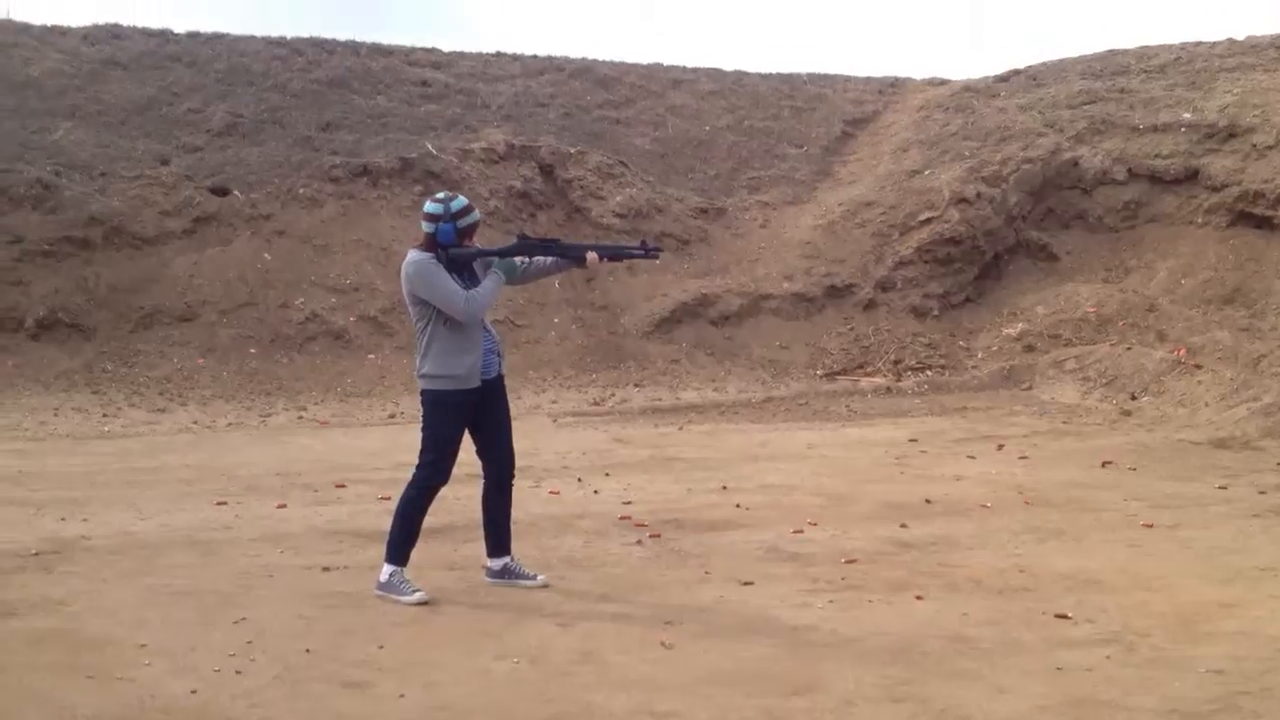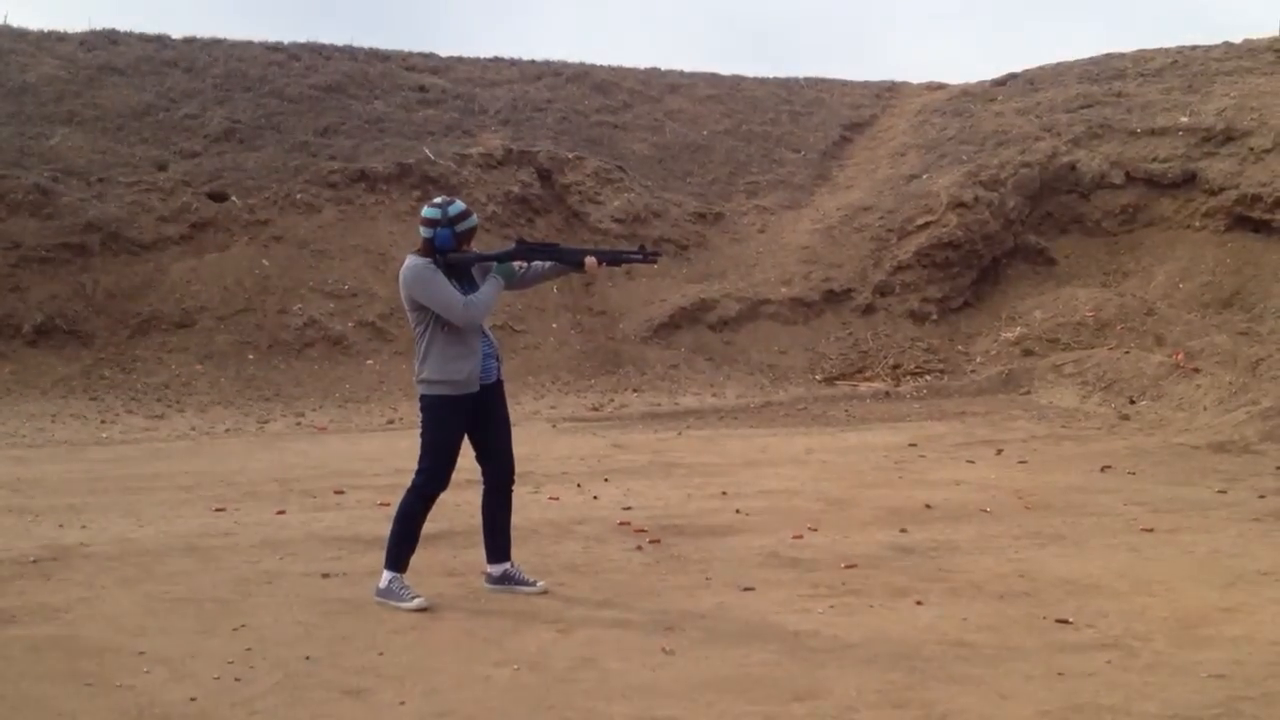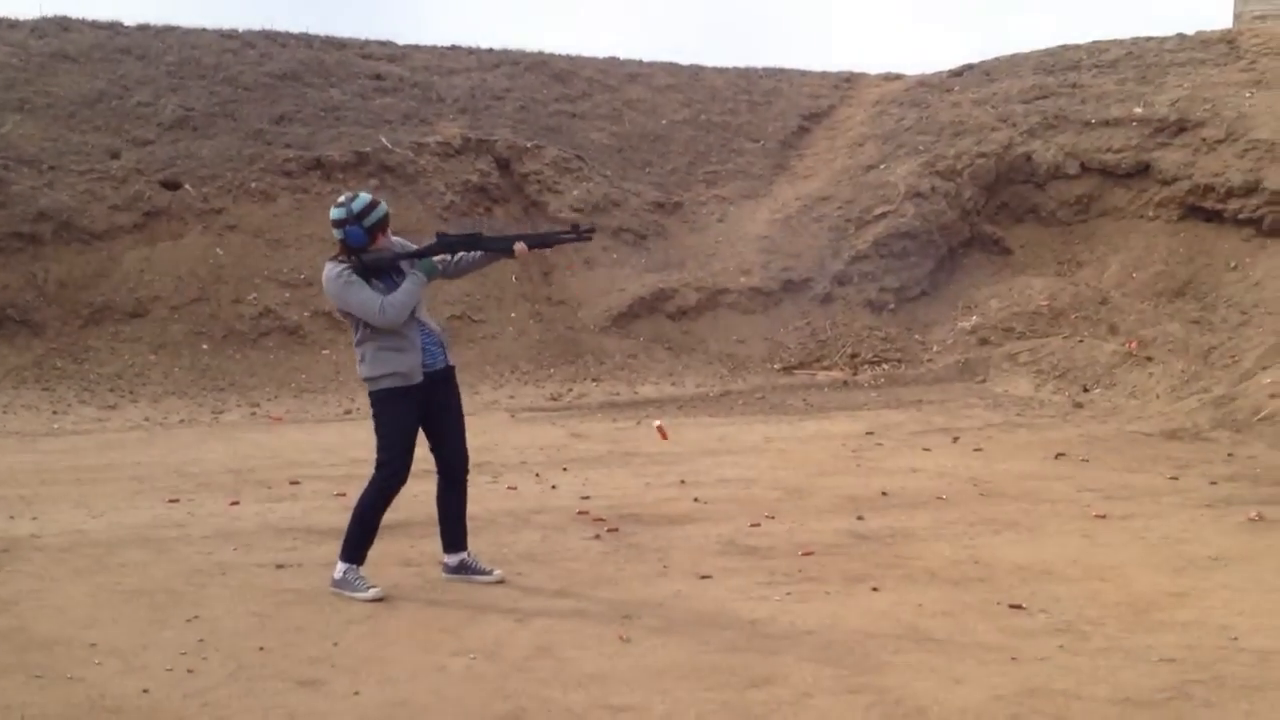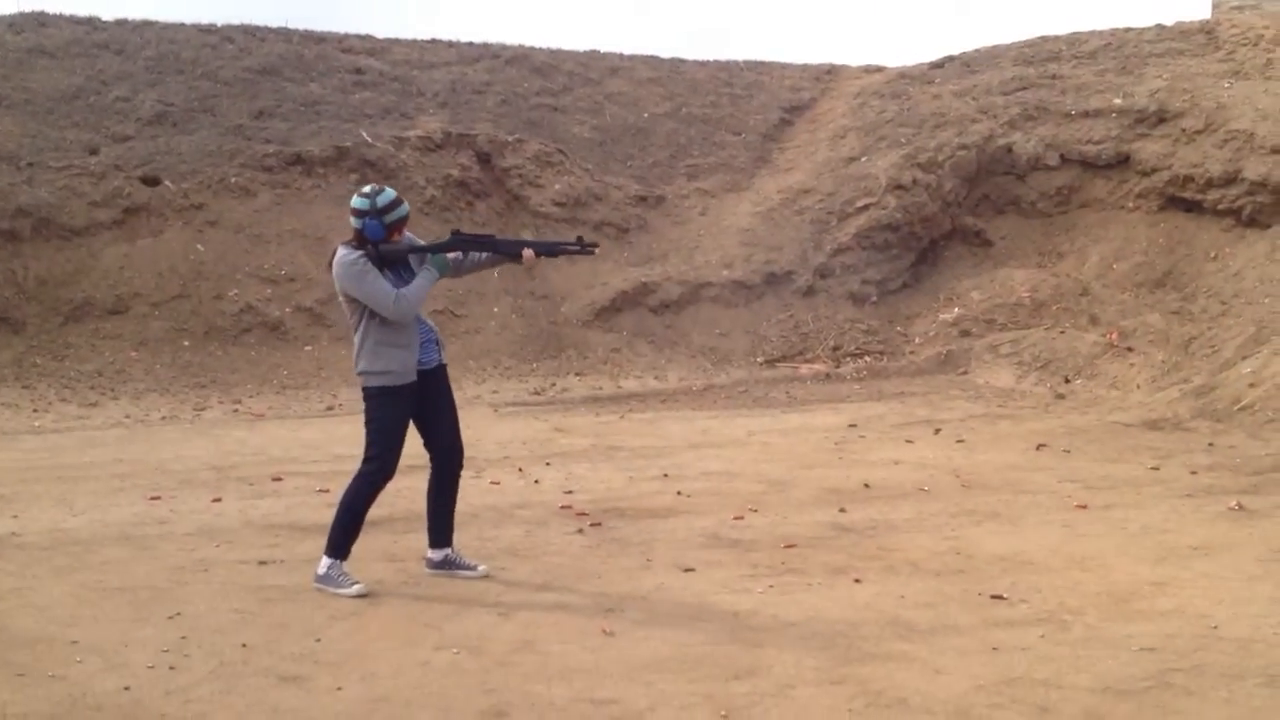
dt=0.7s
person 1, frame 1
left shoulder: (467, 257)
right shoulder: (420, 267)
left elbow: (521, 269)
right elbow: (468, 308)
left wrist: (575, 259)
right wrist: (497, 274)
left hip: (487, 380)
right hip: (447, 388)
left knee: (501, 469)
right knee: (431, 476)
left ankle: (500, 562)
right ankle: (391, 572)
person 1, frame 2
left shoulder: (466, 263)
right shoulder: (418, 271)
left elbow: (520, 275)
right elbow: (467, 313)
left wrist: (572, 264)
right wrist: (496, 278)
left hip: (486, 384)
right hip: (445, 392)
left knee: (501, 474)
right knee: (430, 482)
left ankle: (500, 568)
right ankle: (390, 578)
person 1, frame 3
left shoulder: (396, 250)
right shoulder: (338, 276)
left elbow: (448, 266)
right elbow: (386, 315)
left wrist: (501, 251)
right wrist: (418, 276)
left hip: (436, 370)
right hip: (394, 381)
left knee: (455, 464)
right knee: (392, 474)
left ankle: (456, 557)
right ankle: (346, 569)
person 1, frame 4
left shoulder: (402, 245)
right shoulder: (350, 263)
left elbow: (453, 263)
right elbow: (399, 307)
left wrist: (507, 254)
right wrist: (430, 270)
left hip: (428, 366)
right hip: (388, 377)
left knee: (449, 457)
right knee: (378, 468)
left ankle: (440, 552)
right ankle: (330, 564)
